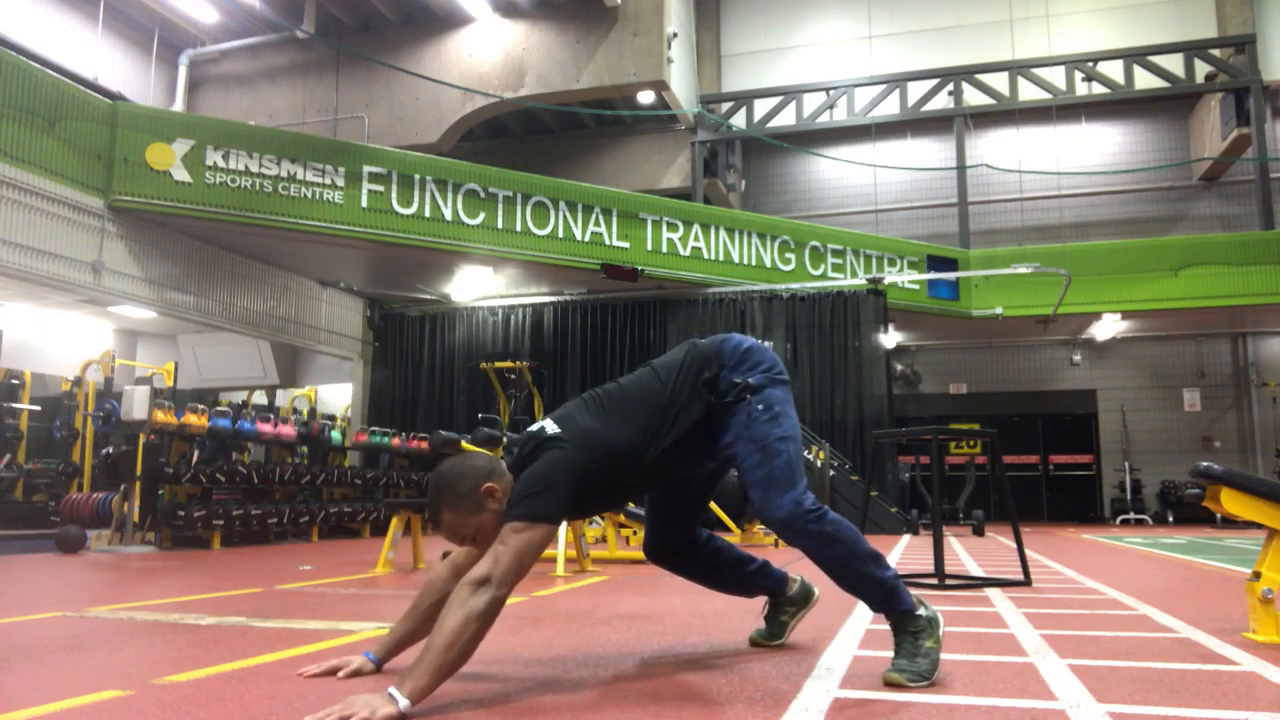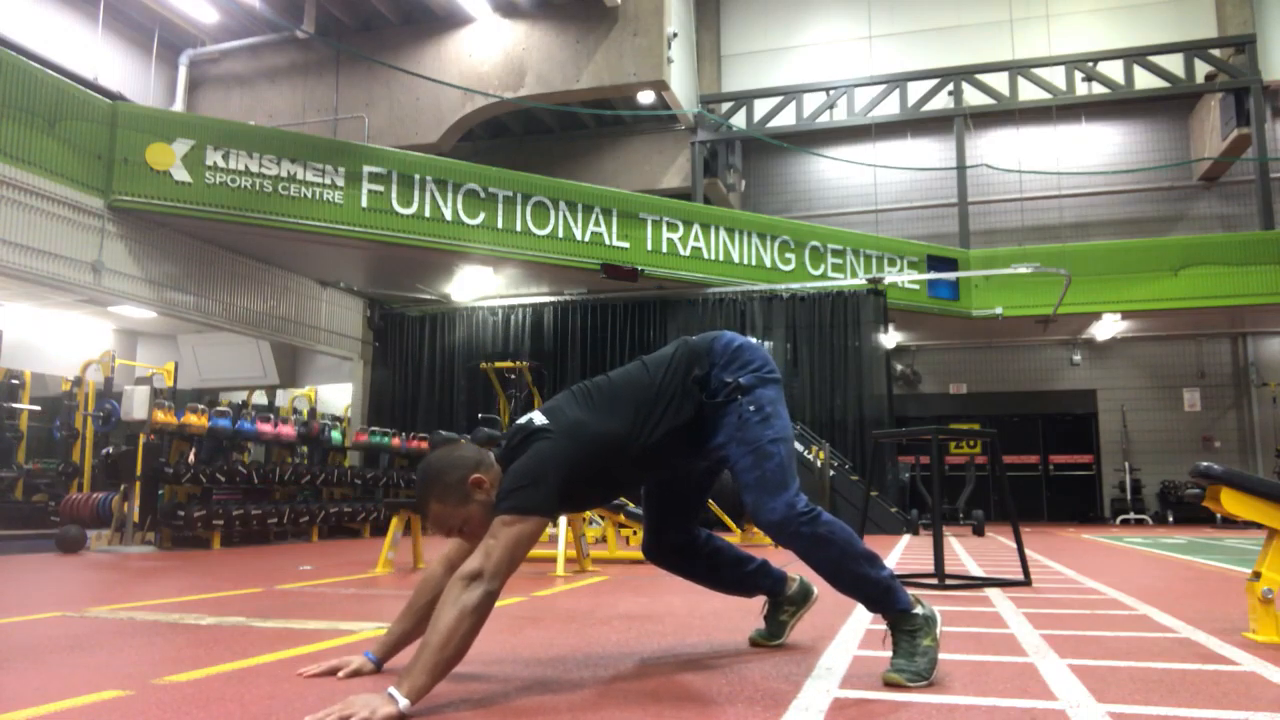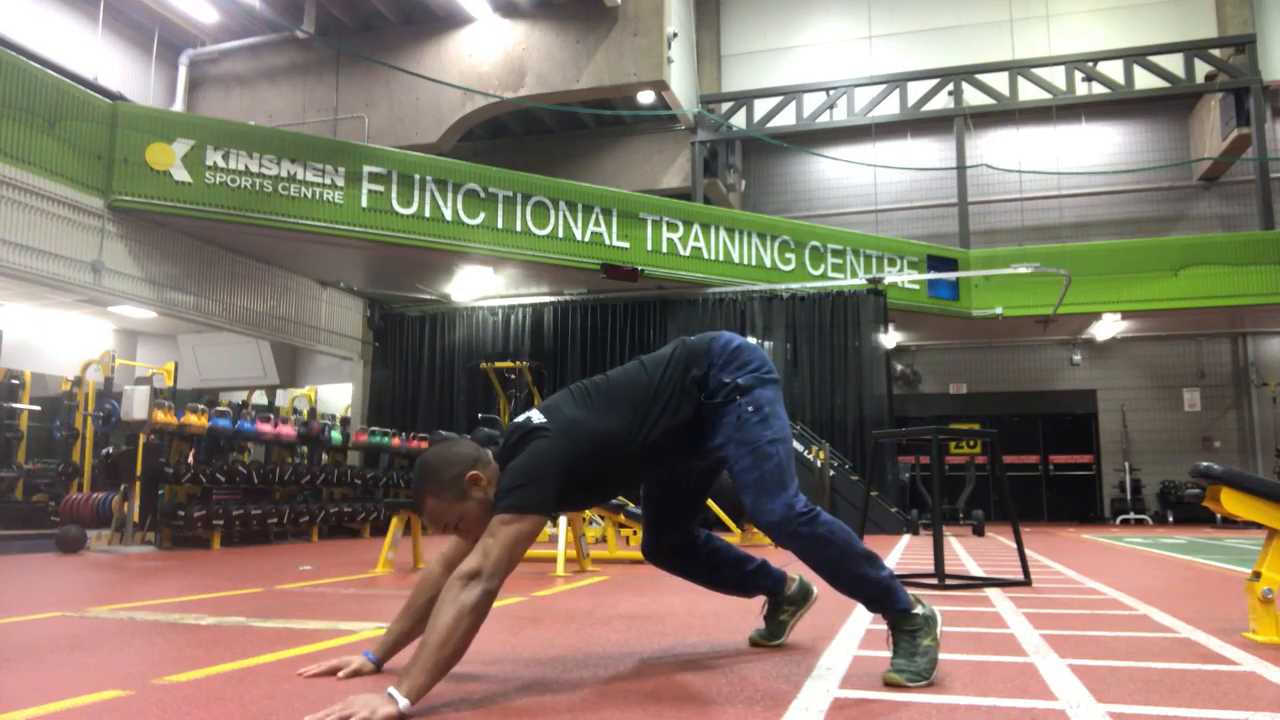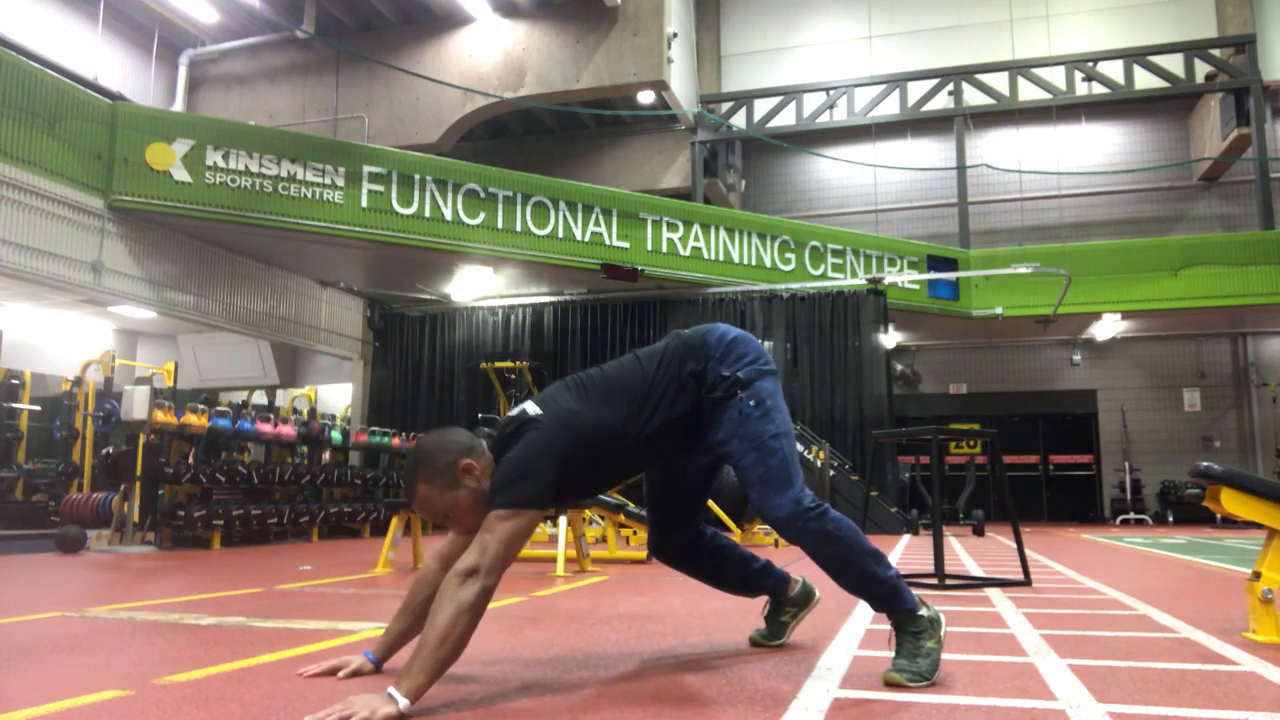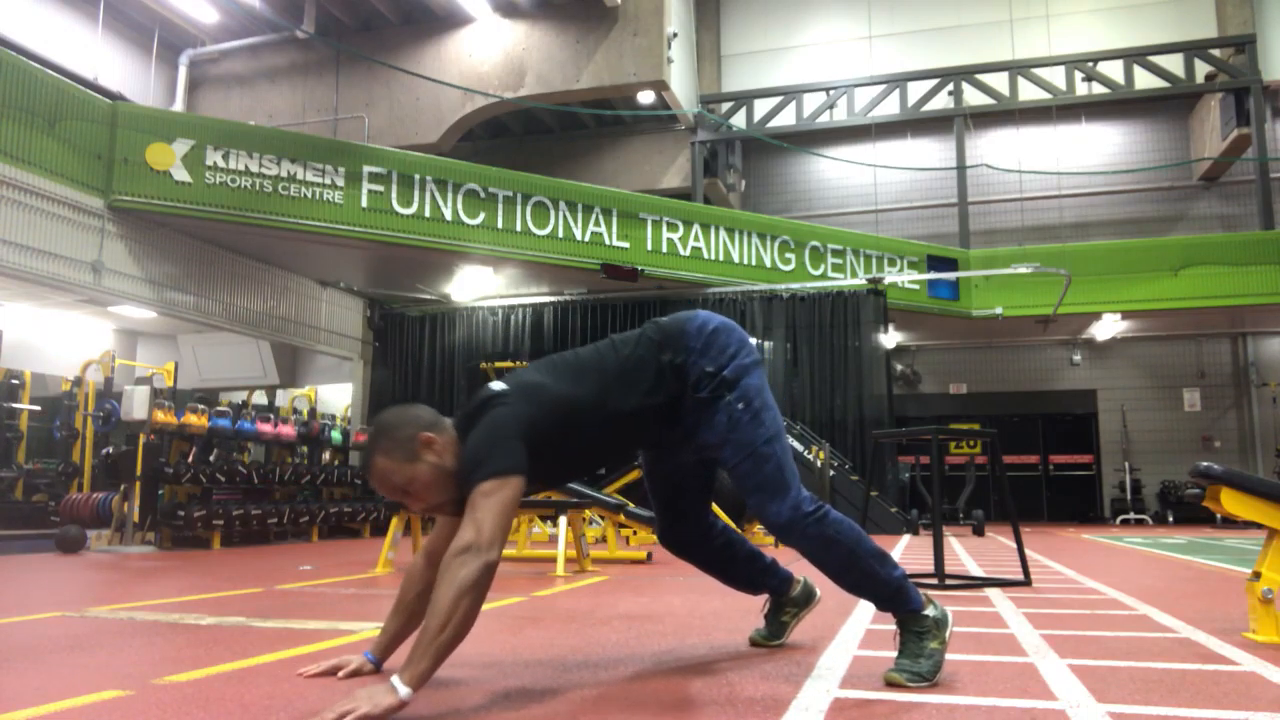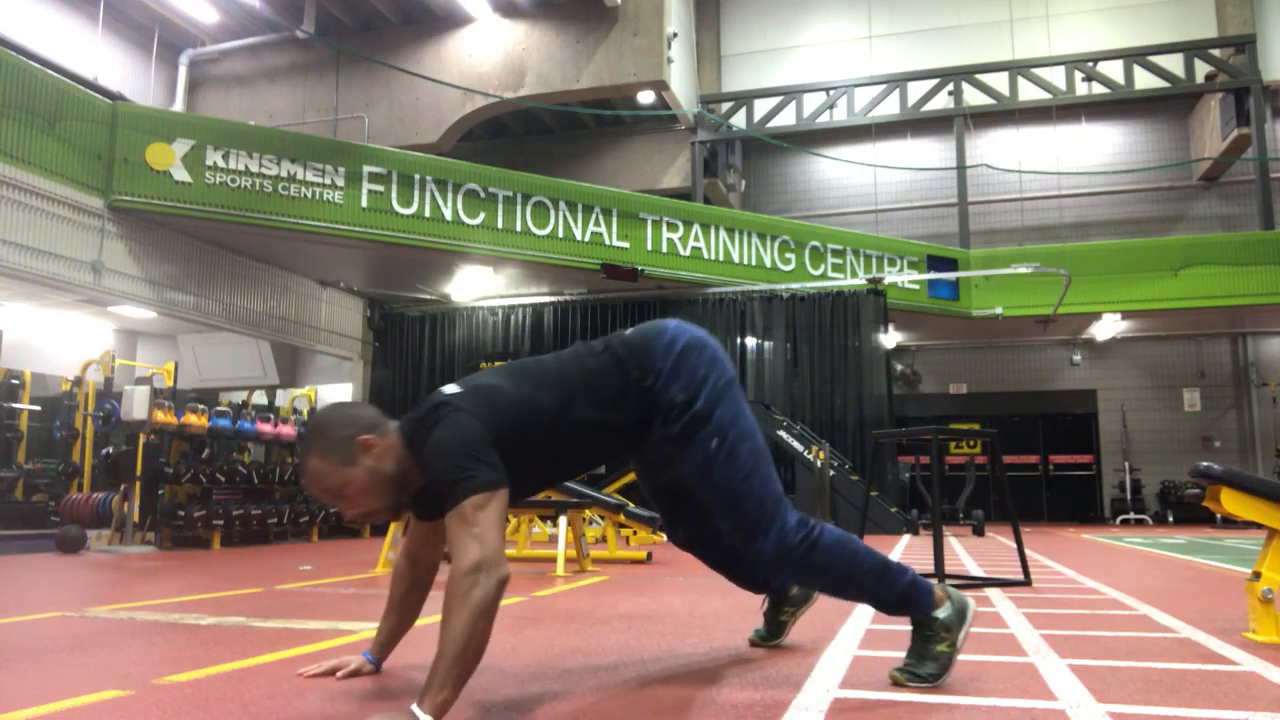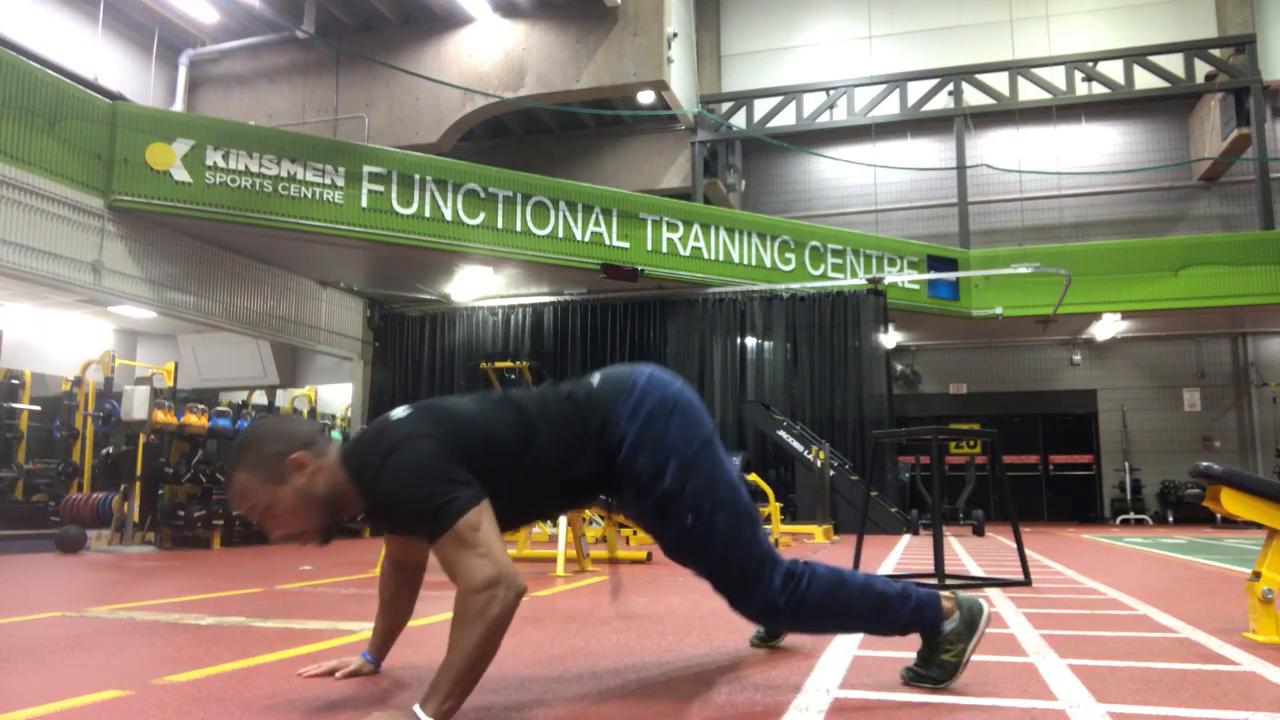
dt=0.2s
person 1, frame 1
left shoulder: (549, 472)
right shoulder: (525, 469)
left elbow: (483, 588)
right elbow: (454, 572)
right wrist: (377, 655)
left hip: (738, 380)
right hip: (697, 420)
left knee: (788, 510)
right knee: (668, 545)
left ankle: (912, 619)
right ankle: (785, 592)
person 1, frame 2
left shoulder: (538, 464)
right shoulder: (515, 462)
left elbow: (478, 583)
right elbow: (449, 568)
right wrist: (377, 654)
left hip: (730, 377)
right hip: (691, 416)
left knee: (780, 511)
right knee: (668, 544)
left ankle: (909, 617)
right ankle: (784, 591)
person 1, frame 3
left shoulder: (538, 460)
right shoulder: (502, 466)
left elbow: (476, 581)
right elbow: (447, 566)
right wrist: (376, 654)
left hip: (727, 378)
right hip: (689, 416)
left knee: (779, 512)
right knee: (667, 544)
left ankle: (909, 617)
right ankle: (784, 591)
person 1, frame 4
left shoulder: (529, 454)
right shoulder: (496, 461)
left elbow: (473, 578)
right elbow: (443, 564)
right wrist: (376, 654)
left hip: (724, 373)
right hip: (687, 415)
left knee: (787, 508)
right knee: (674, 542)
left ankle: (913, 617)
right ankle: (785, 592)
person 1, frame 5
left shoulder: (492, 433)
right shoulder: (465, 449)
left elbow: (473, 556)
right elbow: (434, 556)
right wrist: (376, 653)
left hip: (707, 362)
right hip: (674, 402)
left knee: (784, 509)
right knee: (682, 531)
left ankle: (918, 616)
right ankle: (787, 592)
person 1, frame 6
left shoulder: (449, 441)
right shoulder: (423, 458)
left elbow: (480, 571)
right elbow: (418, 558)
right wrist: (375, 653)
left hip: (674, 375)
right hip: (660, 399)
left knee: (775, 533)
right knee: (690, 526)
left ankle: (934, 609)
right ankle: (785, 593)
person 1, frame 7
left shoulder: (402, 464)
right shoulder: (378, 468)
left elbow: (494, 585)
right elbow: (403, 561)
right wrist: (373, 654)
left hip: (644, 422)
right hip: (630, 423)
left knee: (759, 587)
right knee: (692, 543)
left ankle: (943, 615)
right ankle: (781, 613)
